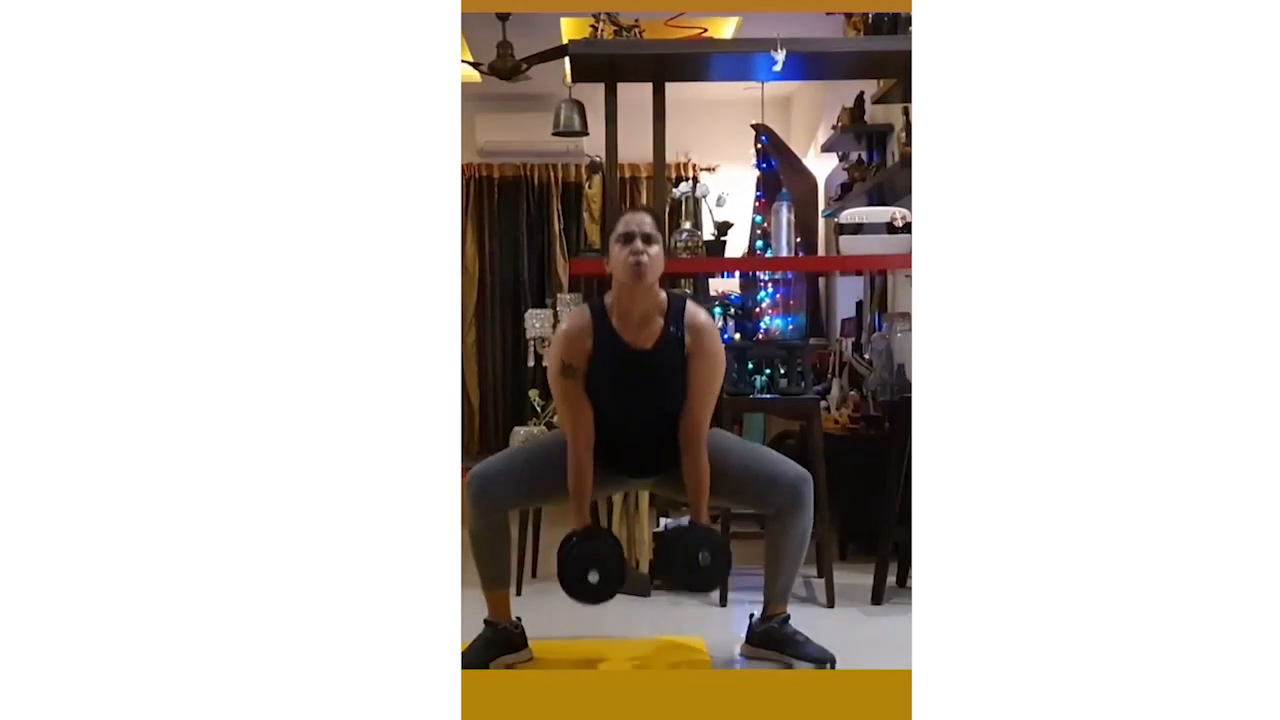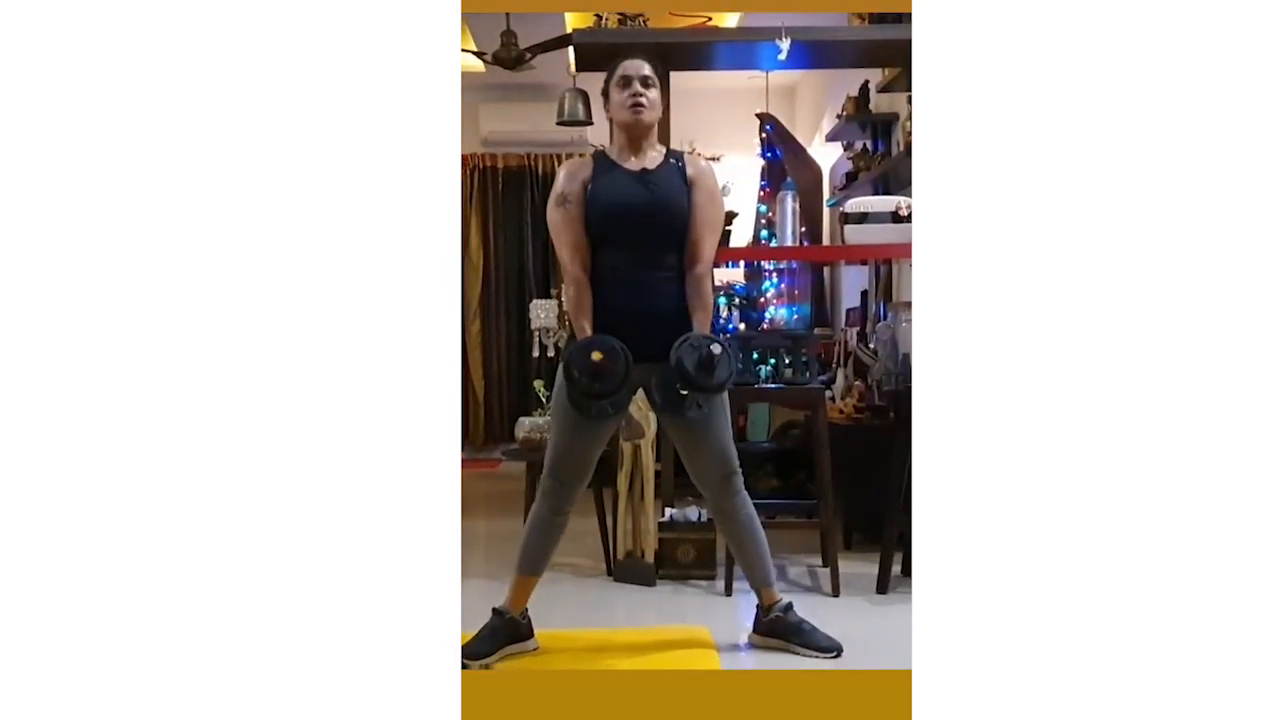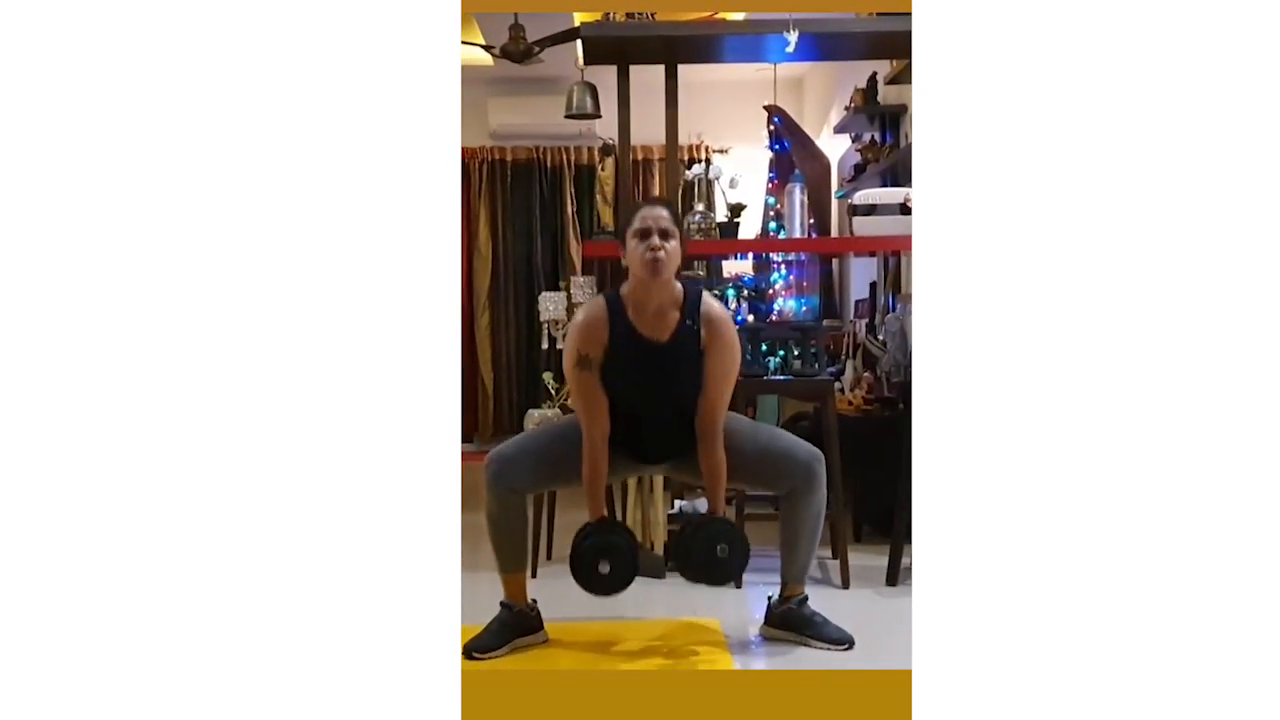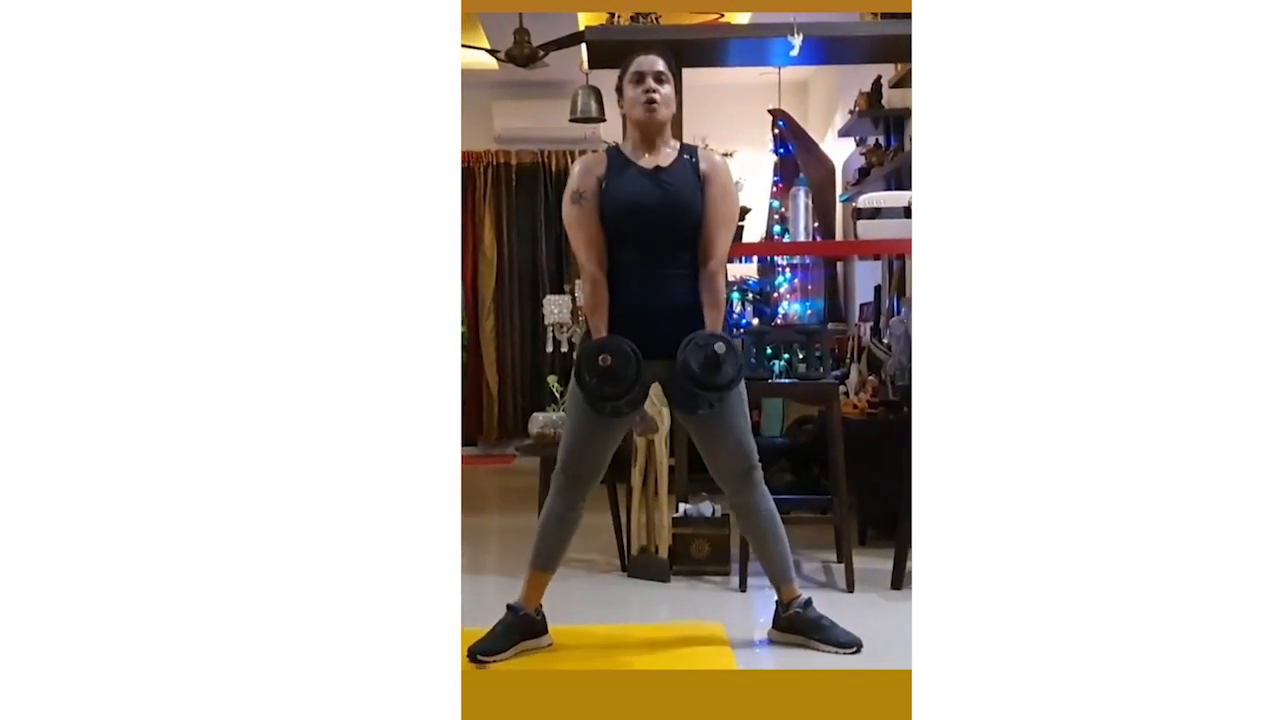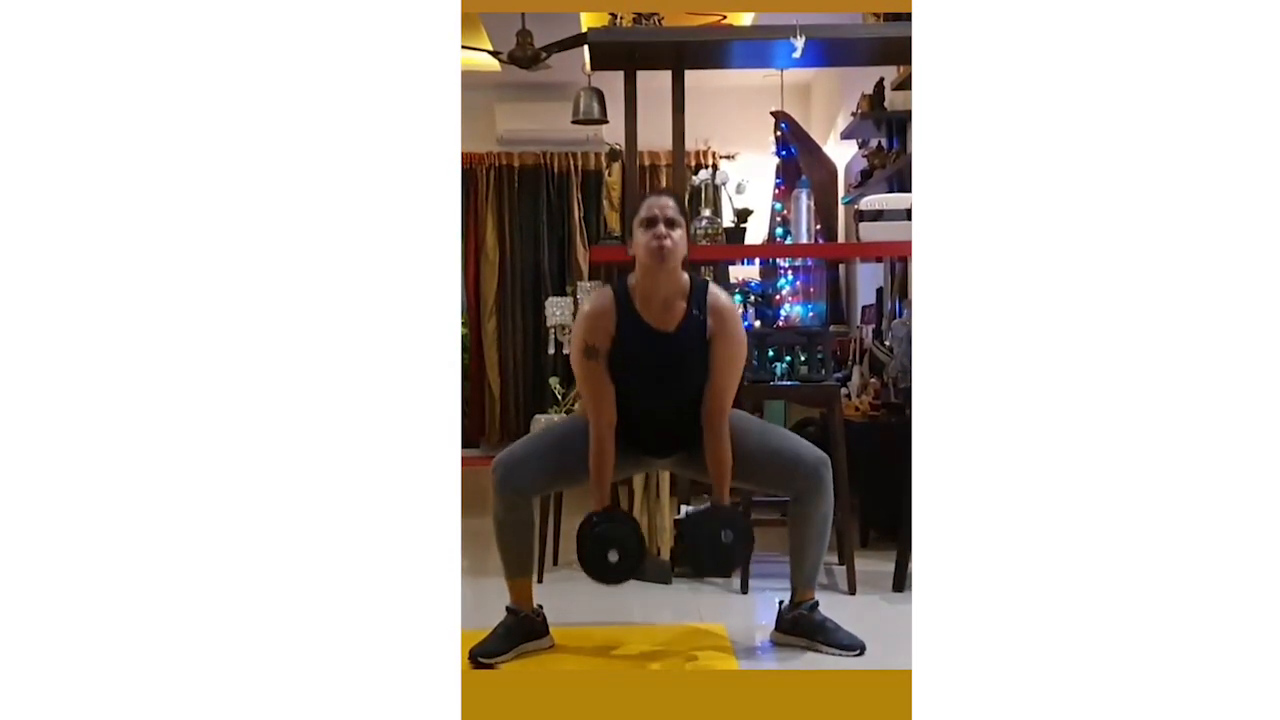
dt=1s
person 1, frame 1
left shoulder: (697, 327)
right shoulder: (577, 332)
left elbow: (695, 433)
right elbow: (579, 442)
left wrist: (699, 523)
right wrist: (582, 529)
left hip: (673, 454)
right hip: (603, 456)
left knee: (795, 487)
right knee: (483, 487)
left ankle: (772, 626)
right ankle: (502, 631)
person 1, frame 2
left shoulder: (694, 173)
right shoulder: (578, 176)
left elbow: (700, 268)
right elbow: (575, 272)
left hip: (678, 347)
left knee: (722, 478)
right knee: (561, 482)
left ankle: (774, 614)
right ankle: (511, 620)
person 1, frame 3
left shoulder: (713, 319)
right shoulder: (593, 322)
left elbow: (711, 425)
right elbow: (595, 433)
left wrist: (718, 515)
right wrist: (597, 522)
left hip: (688, 442)
right hip: (619, 442)
left knee: (807, 467)
right knee: (502, 471)
left ankle: (789, 606)
right ankle: (519, 613)
person 1, frame 4
left shoulder: (708, 168)
right shoulder: (592, 172)
left elbow: (713, 265)
right elbow: (593, 270)
left hip: (693, 341)
right hip: (619, 343)
left knee: (742, 473)
right knee: (573, 477)
left ankle: (793, 609)
right ankle: (526, 616)
person 1, frame 5
left shoulder: (718, 309)
right shoulder: (600, 312)
left elbow: (717, 413)
right elbow: (602, 421)
left wrist: (721, 507)
right wrist: (602, 510)
left hip: (694, 433)
right hip: (624, 435)
left knee: (813, 470)
right knee: (511, 475)
left ankle: (800, 613)
right ankle: (524, 619)
